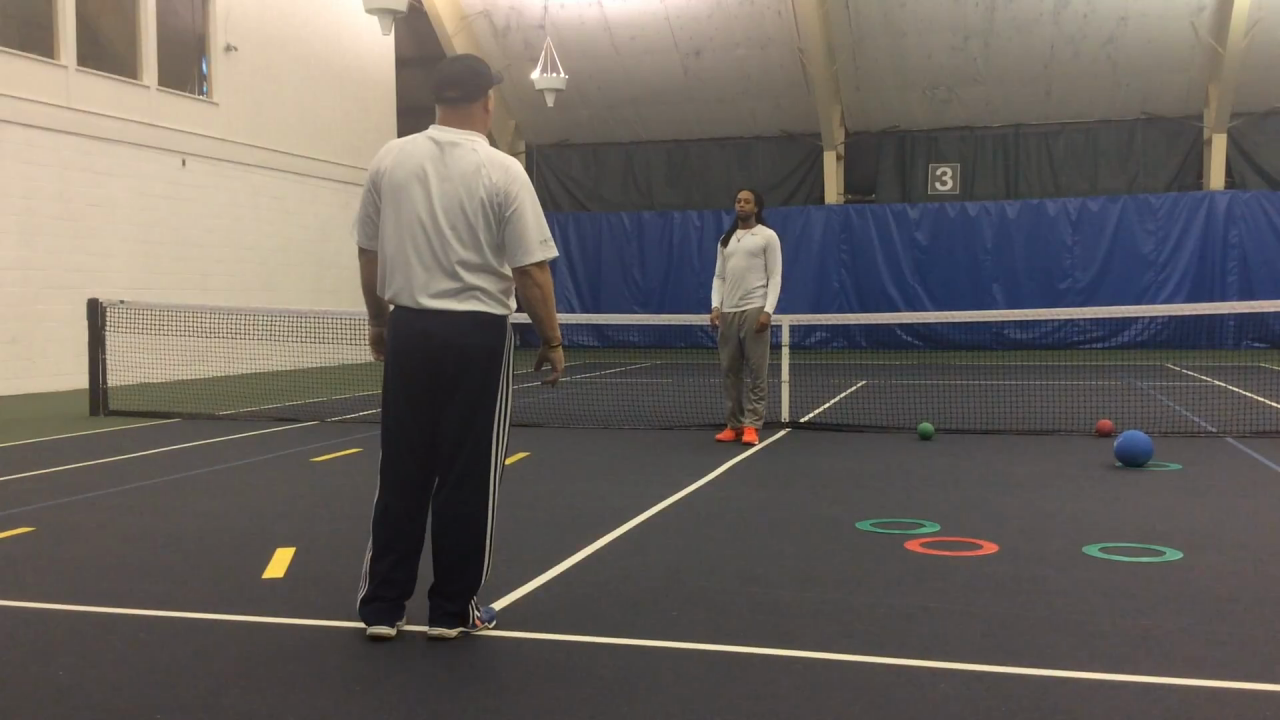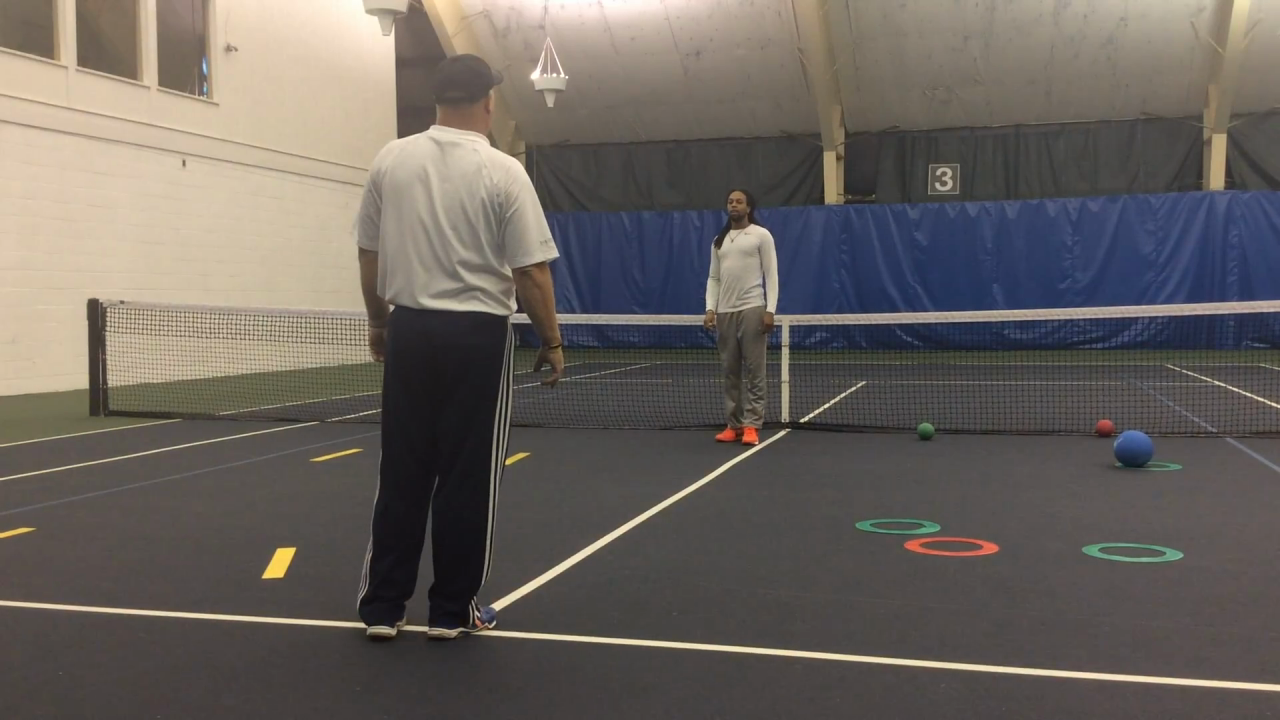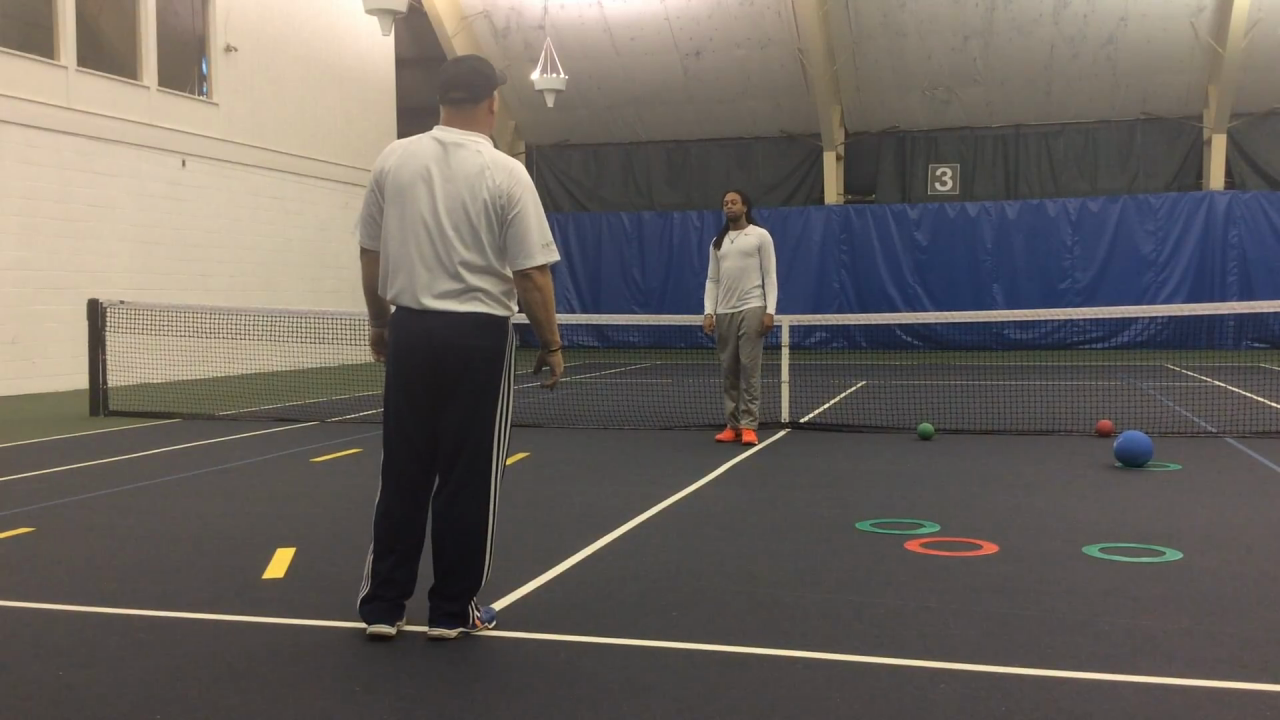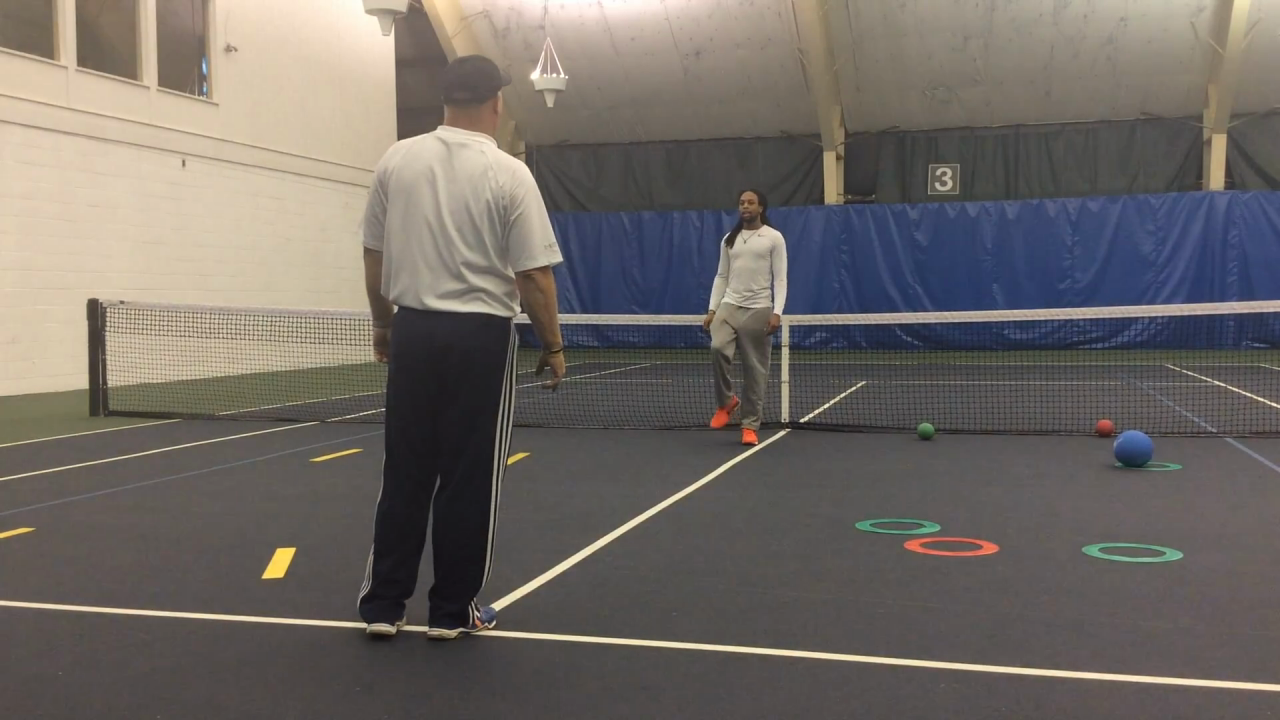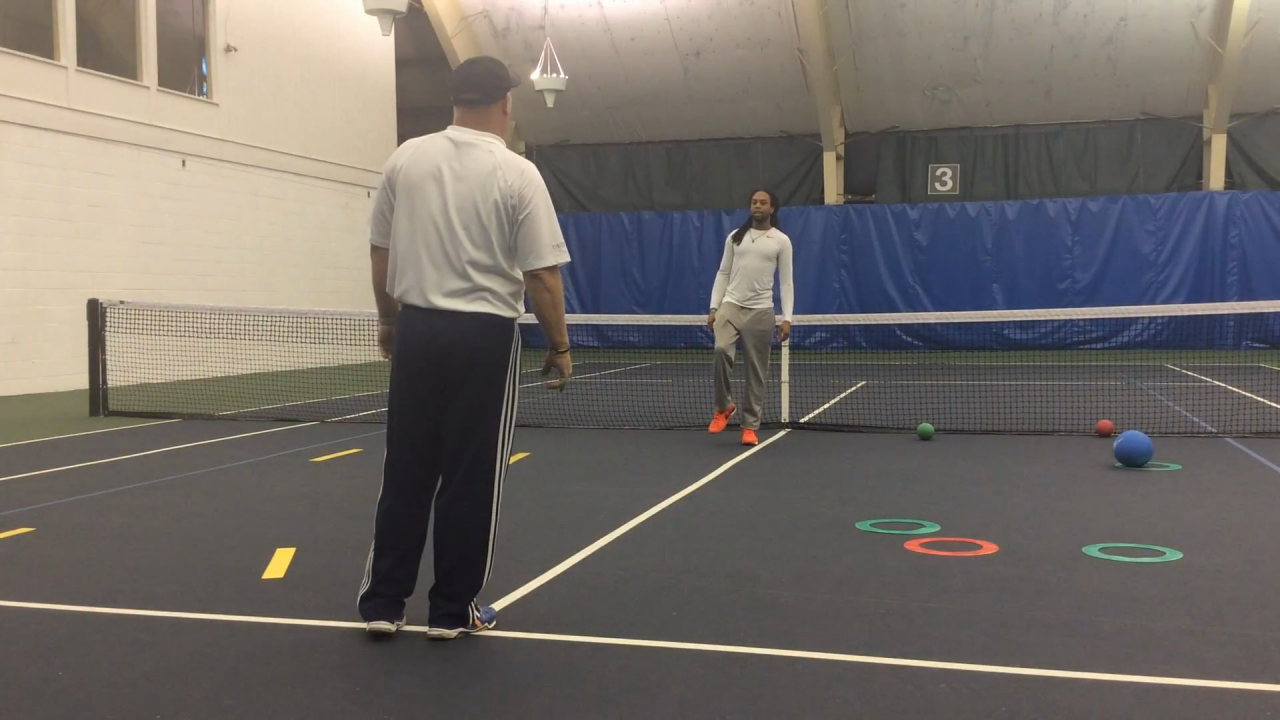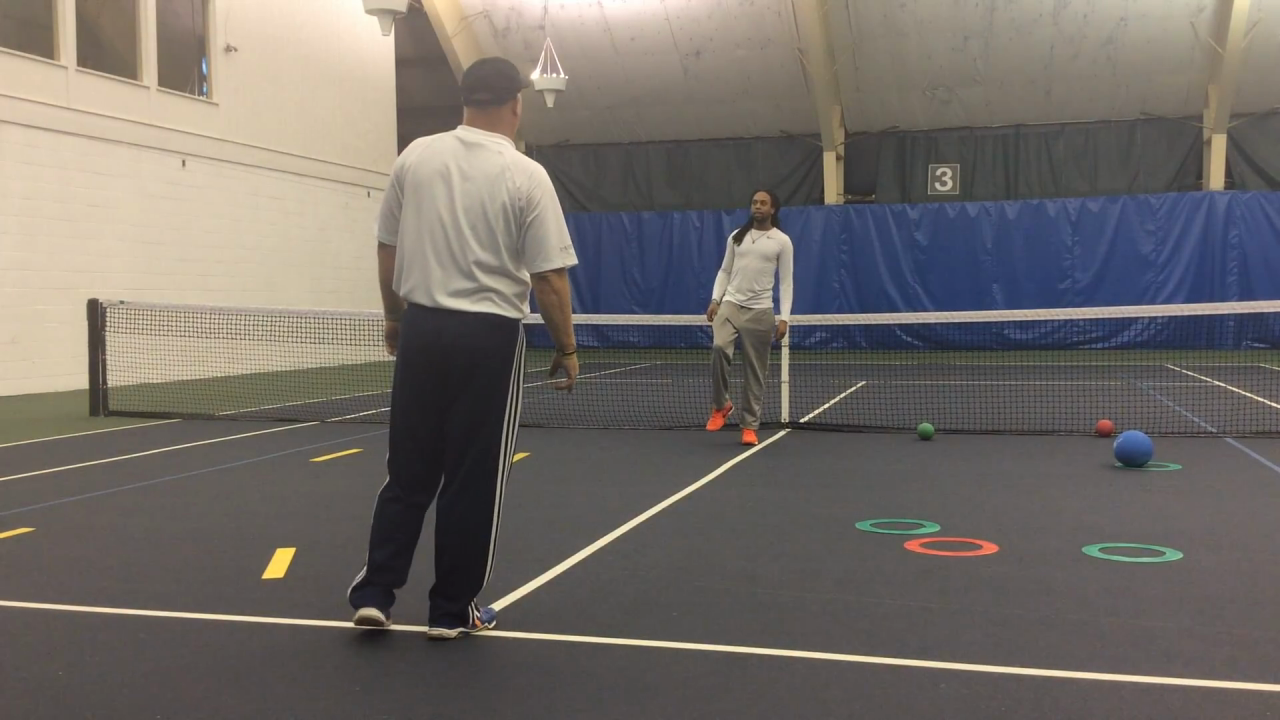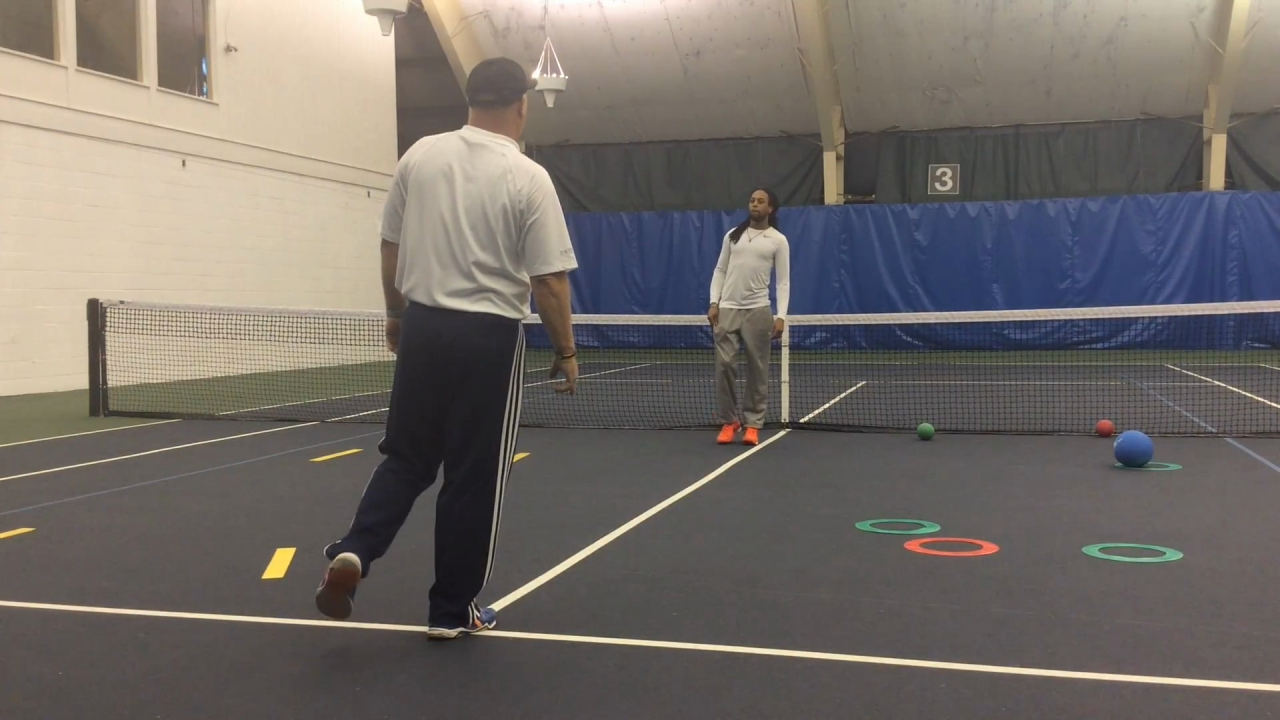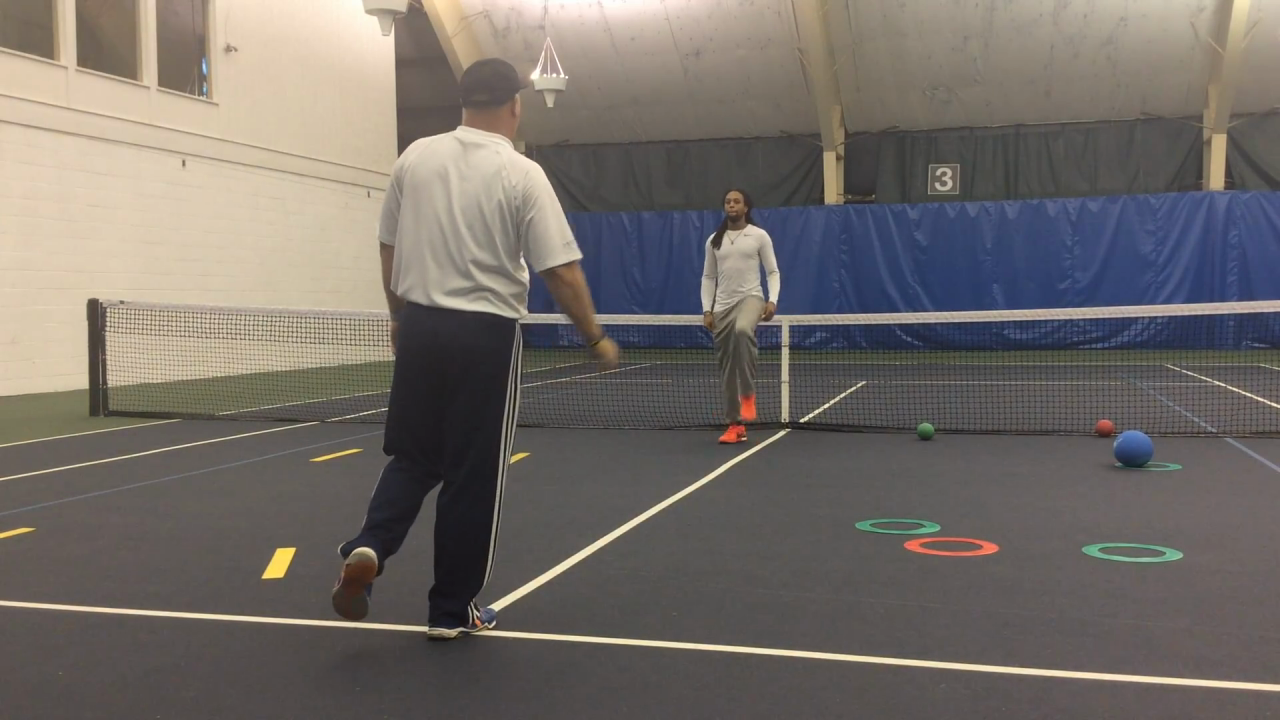
dt=0.5s
person 1, frame 1
left shoulder: (389, 159)
right shoulder: (502, 170)
left elbow: (369, 253)
right elbow: (531, 271)
left wrist: (378, 320)
right wrist: (552, 340)
left hip: (409, 331)
right hip: (476, 335)
left knee: (401, 474)
right knee: (466, 479)
left ankle: (381, 606)
right ankle: (452, 610)
person 1, frame 2
left shoulder: (390, 159)
right shoulder: (502, 171)
left elbow: (369, 255)
right elbow: (530, 271)
left wrist: (378, 321)
right wrist: (552, 341)
left hip: (409, 331)
right hip: (477, 336)
left knee: (401, 474)
right knee: (466, 478)
left ankle: (382, 605)
right ankle: (452, 609)
person 1, frame 3
left shoulder: (392, 159)
right shoulder: (505, 172)
left elbow: (370, 255)
right elbow: (531, 273)
left wrist: (378, 322)
right wrist: (551, 343)
left hip: (410, 332)
right hip: (478, 336)
left knee: (402, 474)
right knee: (466, 479)
left ankle: (382, 605)
right ankle: (452, 610)
person 1, frame 4
left shoulder: (397, 159)
right shoulder: (508, 173)
left elbow: (374, 255)
right elbow: (534, 275)
left wrist: (382, 322)
right wrist: (553, 345)
left hip: (413, 332)
right hip: (480, 337)
left knee: (404, 474)
right knee: (468, 480)
left ankle: (383, 603)
right ankle: (452, 609)
person 1, frame 5
left shoulder: (405, 158)
right shoulder: (517, 173)
left elbow: (380, 253)
right elbow: (541, 274)
left wrist: (388, 320)
right wrist: (560, 345)
left hip: (417, 330)
right hip: (484, 336)
left knee: (405, 474)
right knee: (470, 480)
left ankle: (382, 601)
right ankle: (452, 610)
person 1, frame 6
left shoulder: (415, 157)
right shoulder: (526, 175)
left elbow: (387, 250)
right elbow: (549, 277)
left wrist: (394, 317)
right wrist: (566, 349)
left hip: (422, 330)
right hip: (489, 337)
left knee: (408, 473)
right knee: (472, 480)
left ankle: (374, 591)
right ankle: (452, 610)
person 1, frame 7
left shoulder: (419, 156)
right shoulder: (529, 177)
left elbow: (390, 247)
right elbow: (549, 281)
left wrist: (395, 314)
right wrist: (566, 352)
left hip: (422, 327)
right hip: (488, 336)
left knee: (405, 459)
right knee: (473, 479)
left ankle: (353, 553)
right ankle: (452, 610)
person 1, frame 8
left shoulder: (414, 157)
right shoulder: (520, 174)
left elbow: (389, 250)
right elbow: (560, 272)
left wrist: (400, 318)
right wrist: (596, 338)
left hip: (422, 327)
right hip: (484, 334)
left knee: (411, 458)
right knee: (472, 477)
left ankle: (367, 548)
right ankle: (452, 608)
person 2, frame 1
left shoulder: (768, 237)
right shoulder: (725, 239)
left elbow: (774, 278)
right elbow: (719, 277)
left wrist: (767, 311)
right wrist: (715, 306)
left hip: (754, 310)
right hip: (728, 312)
left knee: (756, 371)
right knee: (729, 371)
left ankle: (752, 426)
right ankle: (734, 425)
person 2, frame 2
left shoulder: (761, 235)
right shoulder: (719, 241)
left elbow: (771, 275)
right elbow: (713, 278)
left wrist: (770, 310)
right wrist: (710, 309)
left hip: (752, 309)
right hip: (725, 312)
left knee: (755, 370)
right knee: (730, 371)
left ankle: (752, 426)
right ankle: (734, 425)
person 2, frame 3
left shoulder: (761, 236)
right shoulder: (717, 242)
left elbow: (770, 276)
right elbow: (712, 280)
left wrist: (770, 311)
right wrist: (709, 313)
left hip: (752, 310)
right hip: (724, 313)
left knee: (749, 369)
right knee: (729, 372)
left ankle: (749, 426)
right ankle: (733, 425)
person 2, frame 4
left shoulder: (774, 238)
right shoulder: (729, 239)
left elbow: (780, 279)
right elbow: (721, 277)
left wrist: (777, 312)
right wrist: (712, 309)
left hip: (759, 310)
right hip: (730, 305)
left knee: (755, 370)
right knee: (718, 349)
left ankle: (750, 426)
right ankle: (726, 401)
person 2, frame 5
left shoulder: (781, 241)
right shoulder: (735, 237)
left elbow: (786, 282)
right elbow: (723, 274)
left wrist: (787, 318)
right wrist: (713, 307)
left hip: (761, 311)
right hip: (731, 305)
left knee: (756, 370)
right knee: (722, 350)
left ankle: (750, 427)
right ankle: (724, 407)
person 2, frame 6
left shoulder: (782, 241)
right shoulder: (736, 236)
left elbow: (786, 282)
right elbow: (725, 271)
left wrist: (784, 318)
right wrist: (715, 299)
left hip: (760, 311)
right hip: (731, 304)
left knee: (755, 370)
right knee: (719, 347)
left ankle: (750, 427)
right ankle: (721, 406)
person 2, frame 7
left shoulder: (778, 240)
right shoulder: (733, 235)
left elbow: (783, 281)
right elbow: (720, 271)
left wrist: (781, 316)
right wrist: (714, 302)
left hip: (758, 310)
right hip: (727, 308)
left knee: (757, 368)
right knee: (724, 365)
left ankle: (752, 425)
right ankle: (730, 422)
person 2, frame 8
left shoulder: (760, 236)
right shoulder: (714, 240)
left elbow: (773, 272)
right elbow: (708, 277)
left wrist: (772, 300)
right wrist: (707, 310)
left hip: (750, 298)
right hip: (722, 308)
left knee: (743, 330)
right knee: (727, 366)
left ankle: (748, 394)
right ankle: (735, 424)
